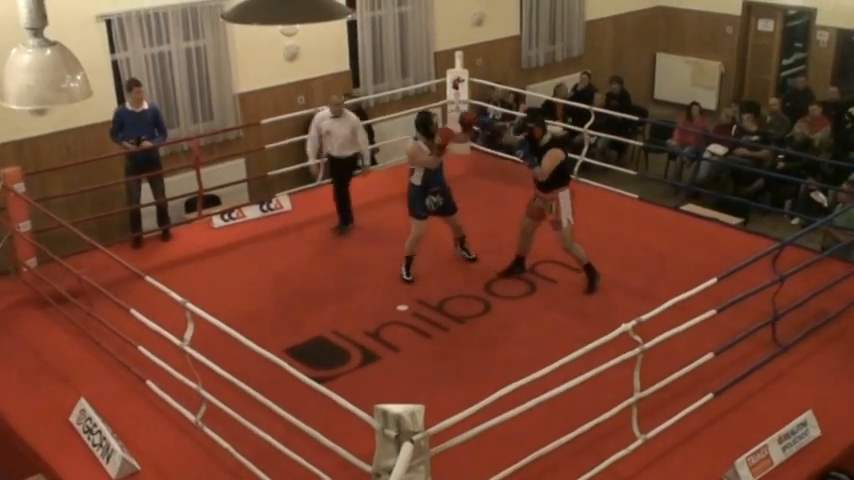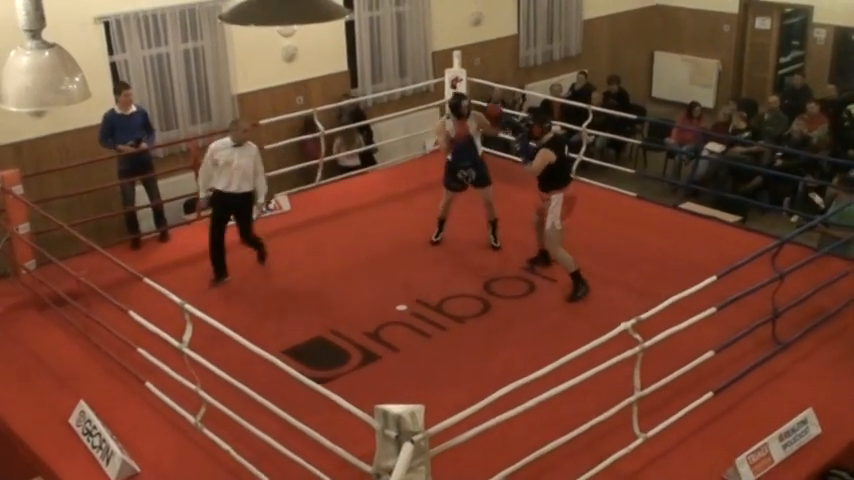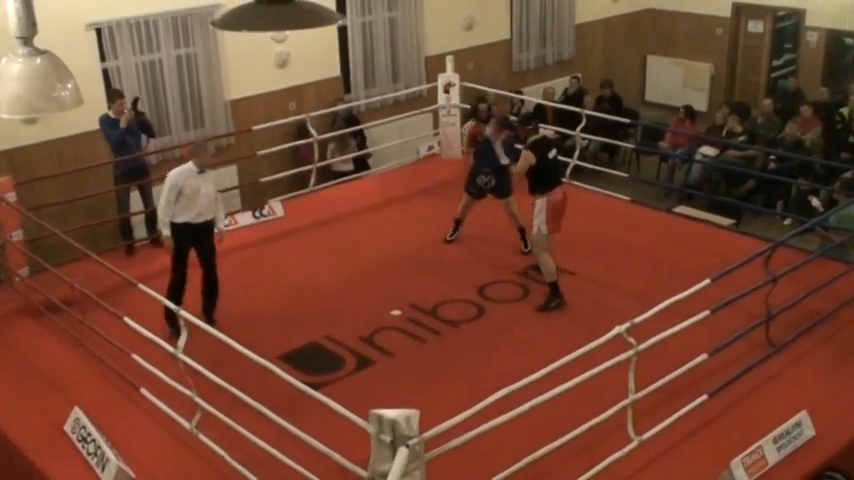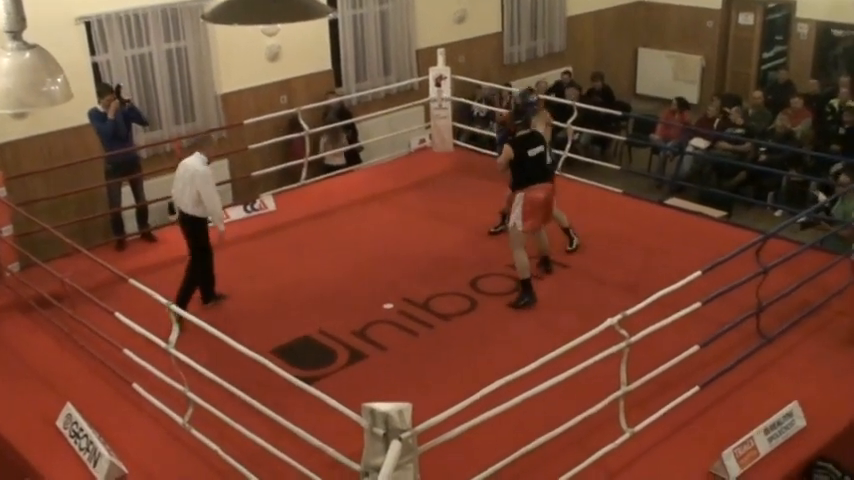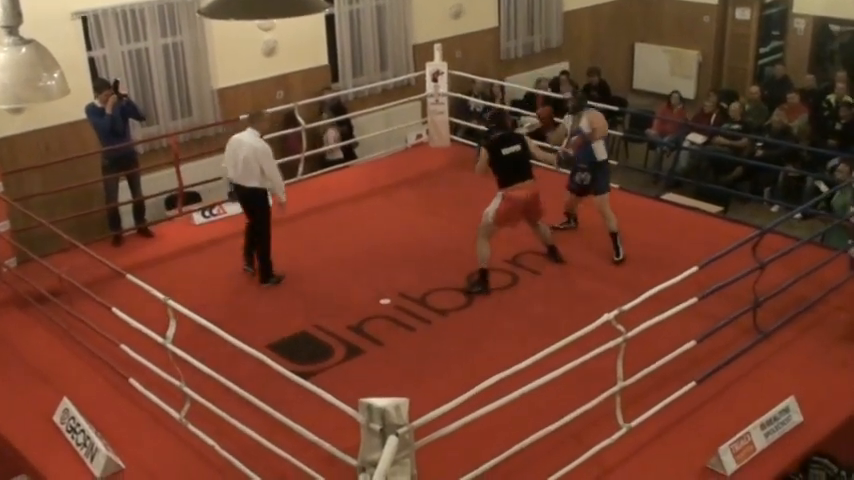
dt=0.7s
person 1, frame 1
left shoulder: (555, 150)
right shoulder: (537, 141)
left elbow: (541, 175)
left wrist: (527, 156)
left hip: (558, 197)
right hip: (540, 194)
left knee: (567, 243)
right knee: (525, 231)
left ankle: (591, 273)
right ankle: (518, 265)
person 1, frame 2
left shoulder: (547, 151)
right shoulder: (555, 138)
left elbow: (533, 171)
left wrist: (524, 152)
left hip: (556, 197)
right hip: (550, 193)
left knee: (553, 245)
right knee: (538, 223)
left ankle: (580, 283)
right ankle: (543, 257)
person 1, frame 3
left shoulder: (529, 152)
right shoulder: (548, 141)
left elbow: (517, 173)
left hip: (546, 200)
right hip: (558, 193)
left knee: (540, 250)
right knee: (540, 235)
left ankle: (555, 295)
right ankle: (546, 267)
person 1, frame 4
left shoulder: (511, 145)
right shoulder: (539, 137)
left elbow: (501, 166)
left hip: (528, 196)
right hip: (546, 190)
left knee: (517, 246)
right knee: (538, 227)
left ankle: (527, 292)
right ankle: (545, 262)
person 1, frame 5
left shoulder: (487, 146)
right shoulder: (521, 138)
left elbow: (480, 170)
right elbow: (544, 156)
right wrist: (554, 157)
left hip: (509, 194)
right hip: (530, 189)
left knee: (483, 236)
right knee: (537, 222)
left ankle: (482, 281)
right ankle: (554, 253)
person 2, frame 1
left shoulder: (352, 119)
right shoulder: (320, 117)
left elbow: (362, 140)
right elbow: (313, 139)
left wrist: (366, 162)
right wrist: (312, 160)
left hip: (348, 158)
right hip: (332, 157)
left knee: (340, 191)
right knee: (341, 189)
left ankle: (346, 222)
right ankle: (345, 220)
person 2, frame 2
left shoulder: (252, 149)
right shoulder: (216, 148)
left elbow: (259, 175)
right elbow: (205, 172)
left wrist: (260, 199)
right wrist: (203, 195)
left hip: (244, 197)
right hip: (221, 197)
left knee: (246, 236)
right knee: (216, 237)
left ankle: (260, 248)
right ankle: (220, 273)
person 2, frame 3
left shoulder: (209, 176)
right shoulder: (176, 176)
left elbow: (216, 202)
right elbow: (164, 206)
left wrist: (220, 225)
right wrist: (166, 233)
left hip: (204, 228)
right hip: (181, 229)
left knee: (210, 272)
right knee: (178, 276)
left ankle: (208, 314)
right ankle: (171, 320)
person 2, frame 4
left shoulder: (185, 163)
right shoulder: (202, 171)
left elbow: (175, 191)
right elbow: (211, 201)
right wrist: (221, 225)
left hip: (184, 216)
right hip: (196, 221)
left knee: (205, 255)
right knee: (196, 266)
left ankle: (208, 294)
right ankle: (178, 309)
person 2, frame 5
left shoulder: (234, 139)
right shoulder: (261, 146)
left elbow: (226, 166)
right elbow: (272, 173)
left wrist: (233, 184)
right wrist: (281, 196)
left hip: (239, 188)
right hip: (255, 192)
left knee: (254, 223)
right knee: (262, 230)
left ankle: (248, 259)
right ankle: (266, 275)
person 3, frame 1
left shoulder: (153, 110)
right shoulder: (120, 113)
left elbow: (163, 133)
right elbow: (113, 134)
left wrist: (152, 143)
right wrist: (124, 144)
left hip: (152, 158)
right hip: (132, 160)
left knee: (160, 195)
right knee: (133, 199)
left ankle: (165, 228)
right ankle: (136, 234)
person 3, frame 2
left shoulder: (141, 112)
right shoulder: (110, 117)
left elbow: (151, 132)
right elbow: (103, 140)
left wrist: (147, 144)
right wrist: (120, 147)
left hip: (145, 160)
right hip: (125, 164)
left knee: (155, 197)
right knee: (128, 202)
left ankle: (163, 229)
right ankle: (135, 236)
person 3, frame 3
left shoulder: (133, 116)
right shoulder: (105, 120)
left elbow: (152, 134)
right elbow: (114, 141)
left wrist: (143, 118)
right wrist: (123, 122)
left hip: (140, 165)
right hip: (122, 169)
left knee: (149, 204)
right knee: (123, 209)
left ankle: (154, 236)
right ankle: (129, 242)
person 3, frame 4
left shoulder: (122, 108)
right shoulder: (94, 114)
left elbow: (144, 122)
right elbow: (106, 134)
left wrist: (129, 104)
right wrist: (111, 113)
left hip: (132, 159)
right hip: (113, 163)
left knee: (141, 198)
right knee: (114, 204)
left ankle: (145, 230)
right ankle: (120, 237)
person 3, frame 5
left shoulder: (119, 103)
right shoulder: (91, 110)
left elbow: (140, 117)
right elbow: (103, 129)
left wrist: (126, 100)
right wrist: (109, 109)
left hip: (129, 154)
right hip: (110, 158)
left knee: (137, 194)
right knee: (111, 199)
left ankle: (141, 226)
right ankle: (116, 233)
person 4, frame 1
left shoulder: (441, 137)
right shoulder: (413, 147)
left elbow: (463, 138)
right elbow: (433, 164)
left wrist: (467, 126)
right wrist: (440, 147)
left hip: (440, 189)
right hip: (420, 192)
left knee: (456, 223)
right knee: (417, 234)
left ankle: (462, 247)
right ankle: (406, 267)
person 4, frame 2
left shoulder: (476, 117)
right shoulder: (443, 125)
left elbow: (493, 132)
right elbow: (444, 150)
right wrist: (454, 141)
left hip: (476, 164)
right hip: (455, 167)
left knee: (489, 200)
right knee: (447, 201)
left ankle: (493, 233)
right ankle: (439, 230)
person 4, frame 3
left shoulder: (496, 123)
right shoulder: (470, 127)
left elbow: (510, 139)
right elbow: (468, 151)
left wrist: (505, 122)
right wrist: (472, 140)
left hip: (499, 169)
right hip: (479, 170)
left knee: (510, 209)
right knee: (465, 204)
left ankle: (524, 238)
right ankle: (455, 229)
person 4, frame 4
left shoulder: (542, 118)
right elbow: (509, 141)
left knee: (550, 208)
right knee: (510, 198)
left ankle: (572, 236)
right ankle: (504, 223)
person 4, frame 5
left shoulder: (593, 115)
right shoulder: (572, 119)
left elbow: (602, 133)
right elbow: (570, 144)
left wrist: (585, 136)
left hip: (598, 166)
right hip: (580, 166)
left knee: (604, 209)
right knee: (569, 202)
left ankle: (617, 246)
right ankle: (570, 220)
